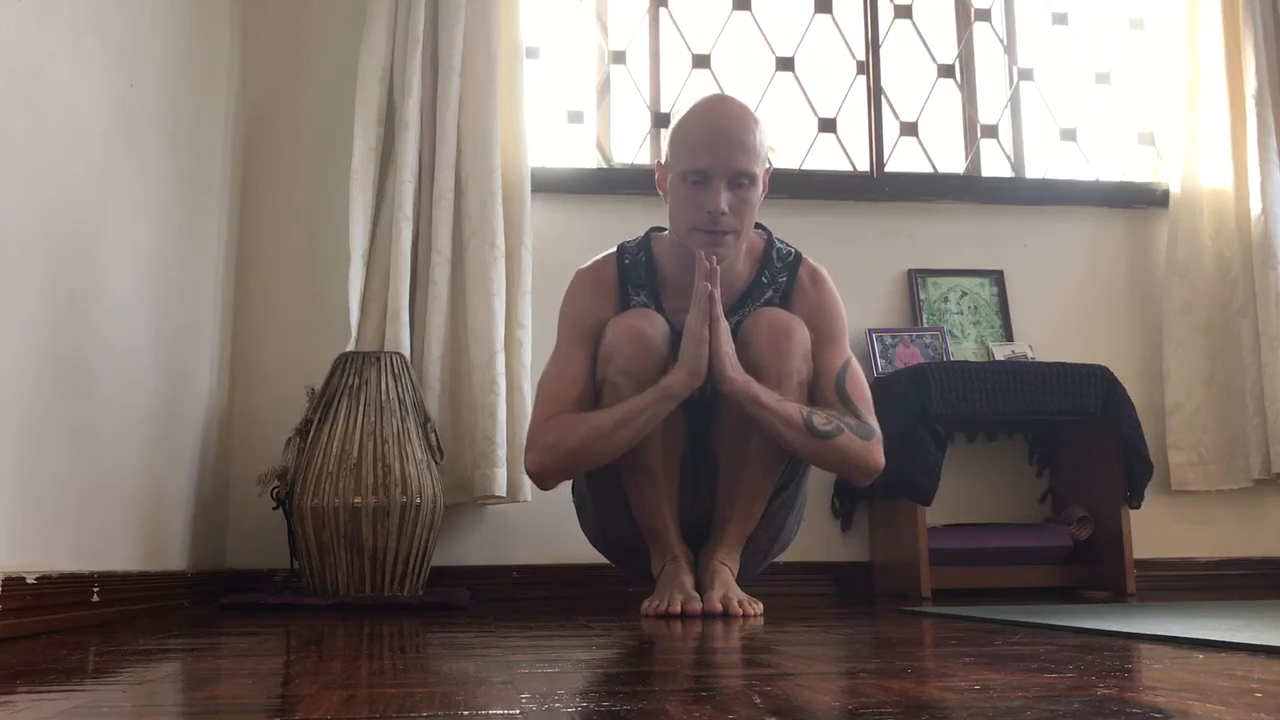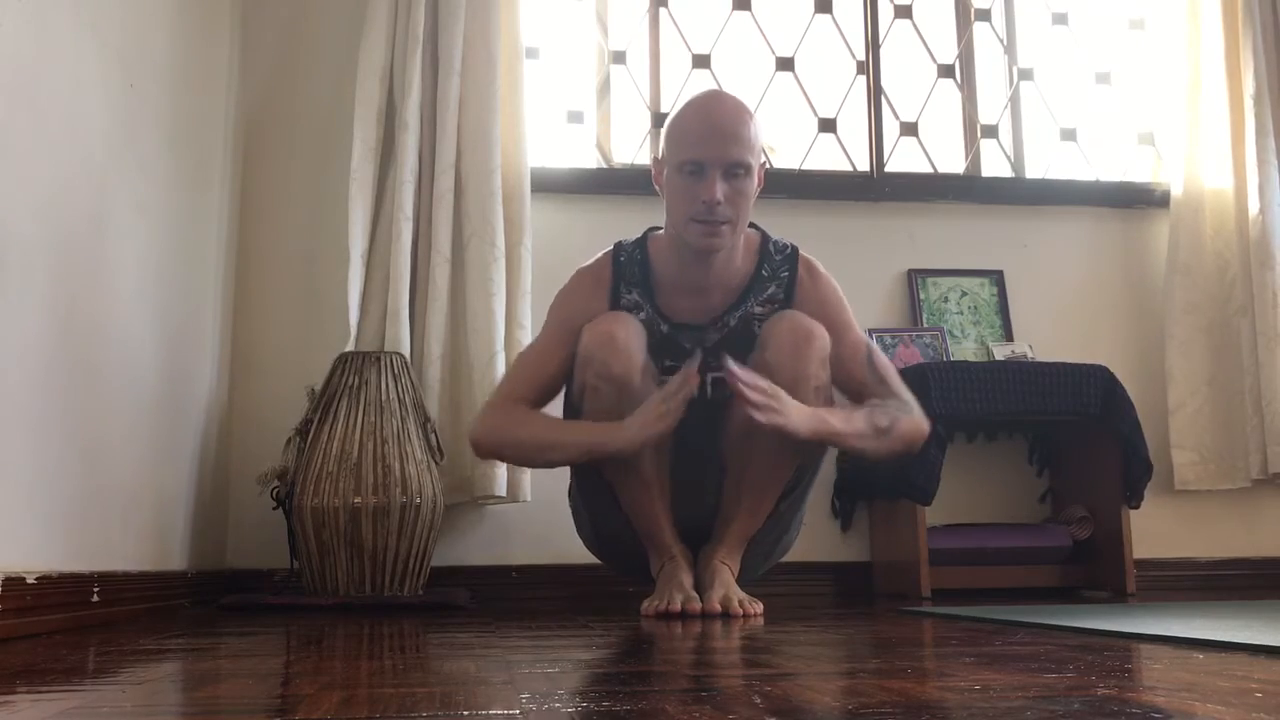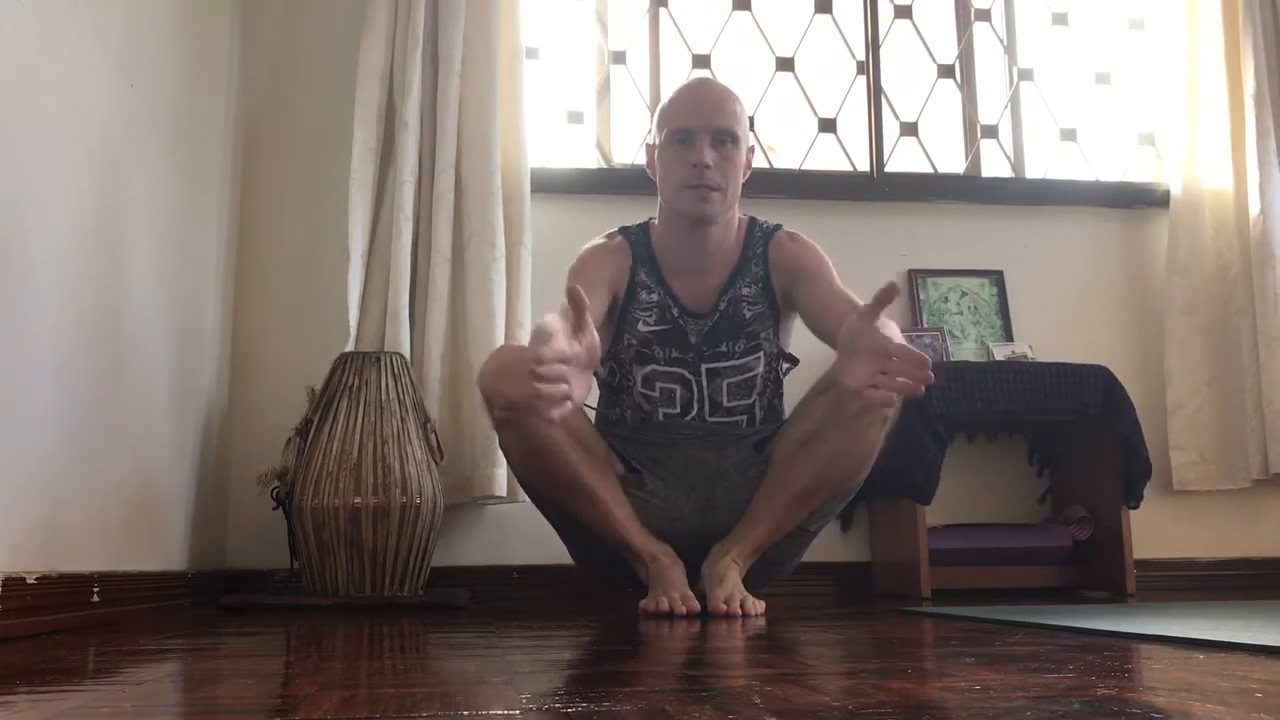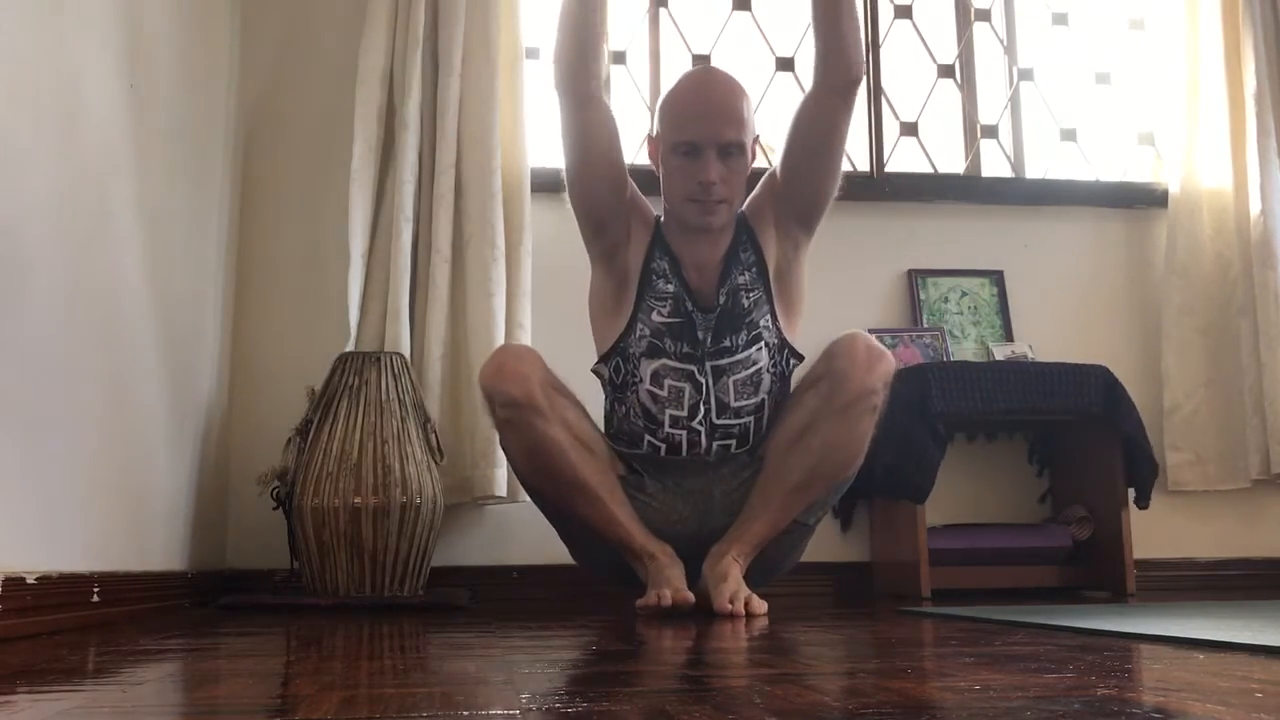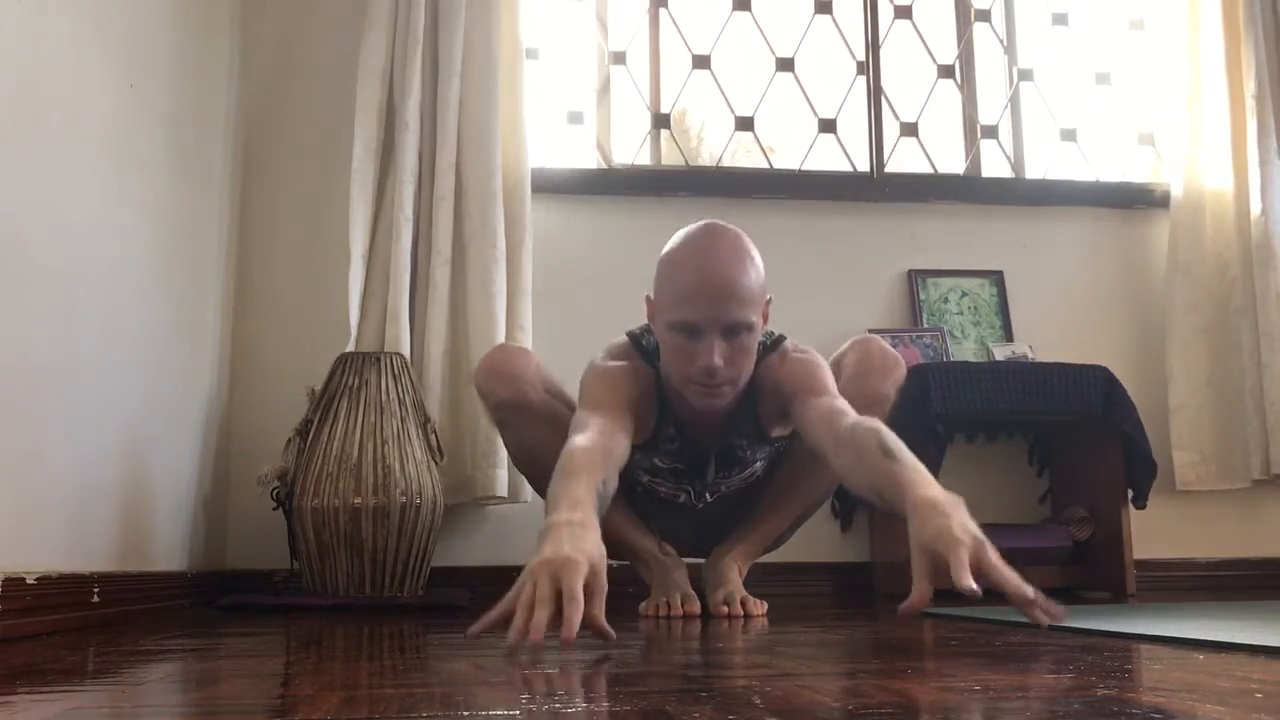
dt=1s
person 1, frame 1
left shoulder: (803, 285)
right shoulder: (602, 282)
left elbow: (866, 456)
right elbow: (543, 459)
left wrist: (739, 381)
right wrist: (678, 380)
left hip: (751, 519)
right hip: (636, 521)
left knee: (780, 331)
right knee: (632, 333)
left ankle: (722, 560)
right ankle: (668, 562)
person 1, frame 2
left shoulder: (798, 280)
right shoulder: (602, 283)
left elbow: (908, 420)
right elbow: (491, 429)
left wrist: (813, 418)
right wrist: (623, 434)
left hip: (753, 518)
right hip: (634, 522)
left knee: (798, 336)
right knee: (609, 339)
left ankle: (724, 559)
right ankle: (668, 560)
person 1, frame 3
left shoulder: (784, 256)
right shoulder: (611, 261)
left elbow: (846, 321)
right elbow: (563, 342)
left wrist: (872, 349)
right wrist: (565, 361)
left hip: (756, 510)
right hip: (625, 510)
left knee: (876, 373)
right knee: (507, 373)
left ankle: (731, 560)
right ankle: (652, 561)
person 1, frame 4
left shoulder: (777, 234)
right shoulder: (623, 240)
left elbow: (839, 82)
right elbow: (578, 94)
left hip: (760, 516)
right hip: (628, 515)
left knee: (864, 363)
right knee: (509, 373)
left ankle: (732, 558)
right ankle: (654, 559)
person 1, frame 5
left shoulder: (787, 369)
right shoulder: (623, 371)
left elbow: (847, 431)
right elbow: (593, 441)
left wrist: (928, 501)
right wrist: (570, 527)
left hip: (750, 517)
right hip: (638, 518)
left ankle: (732, 558)
right ankle: (657, 560)
